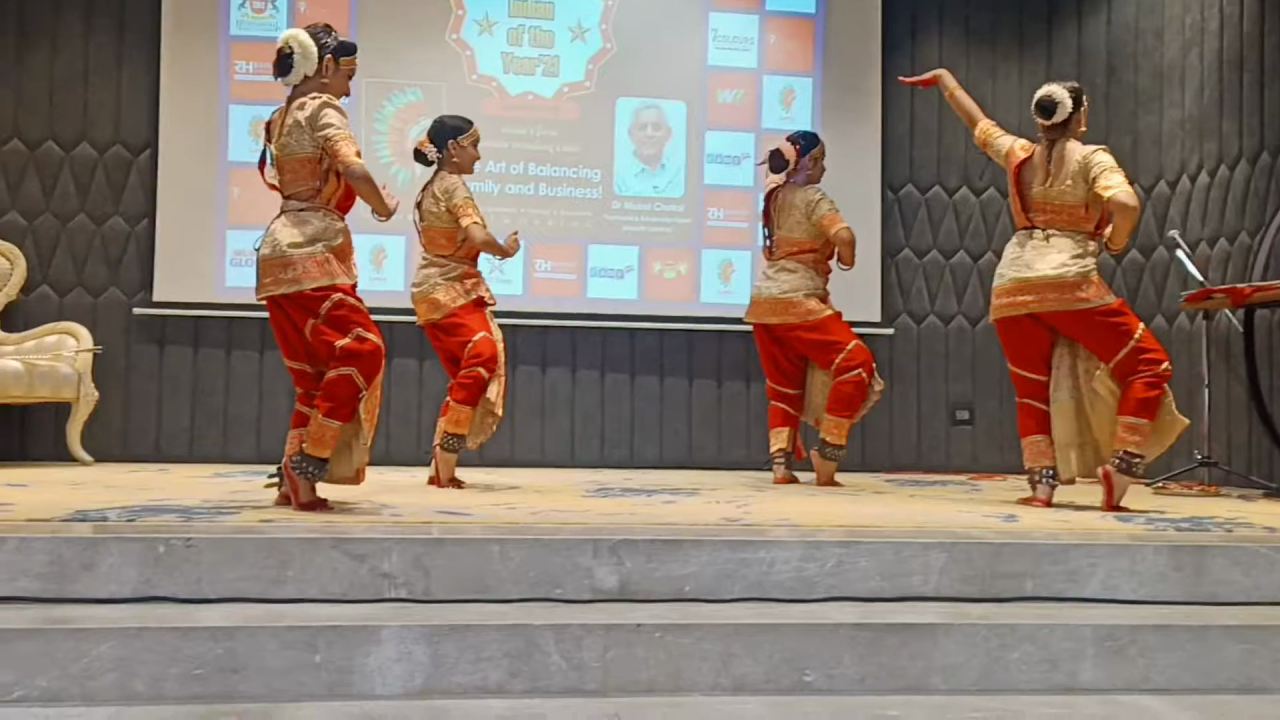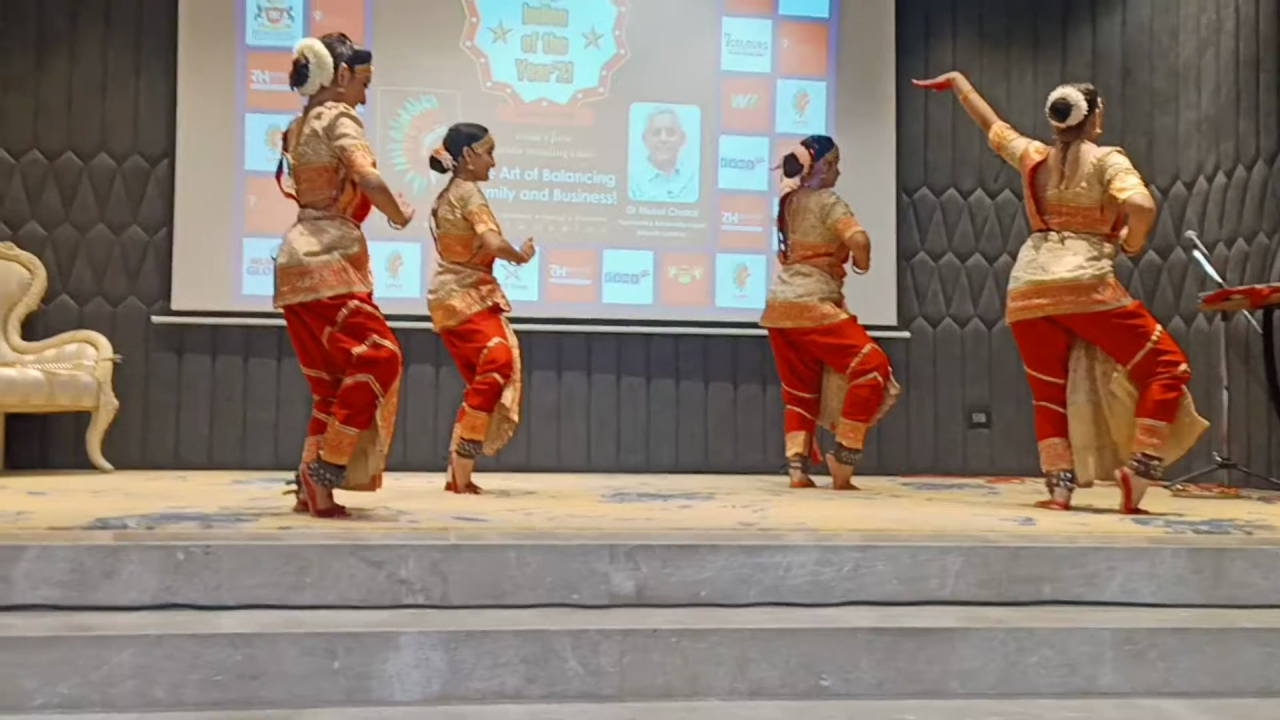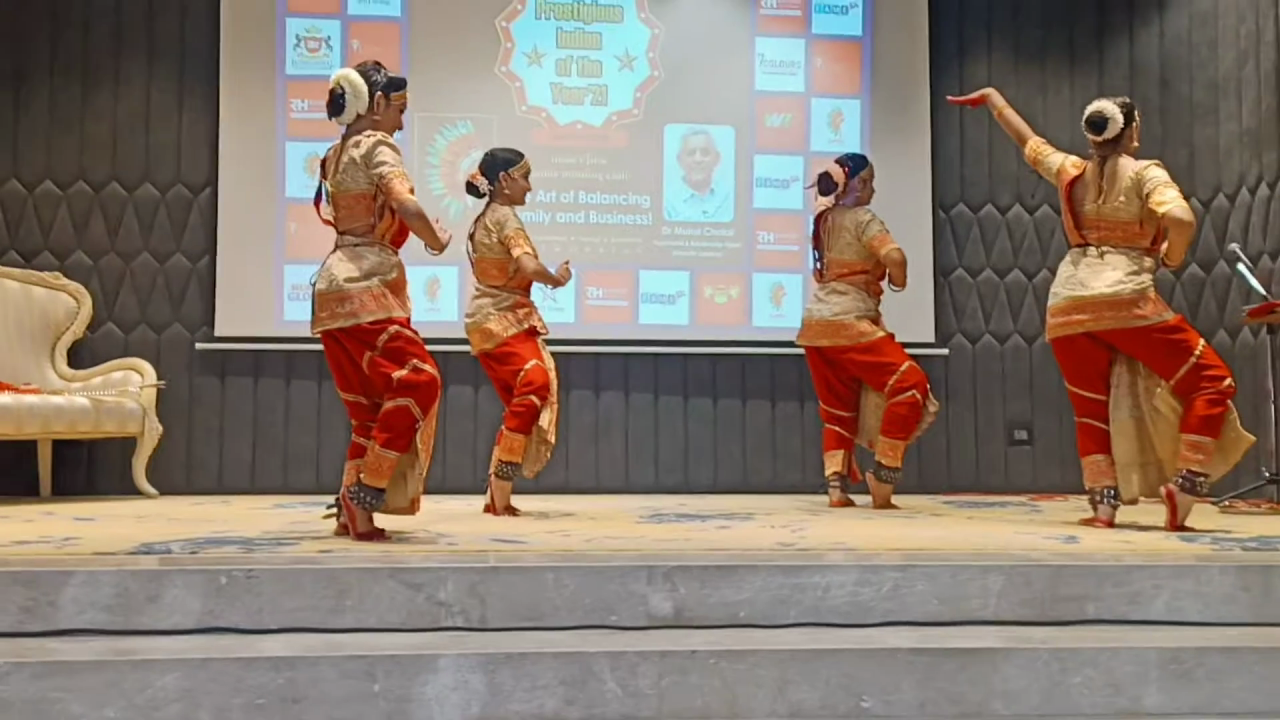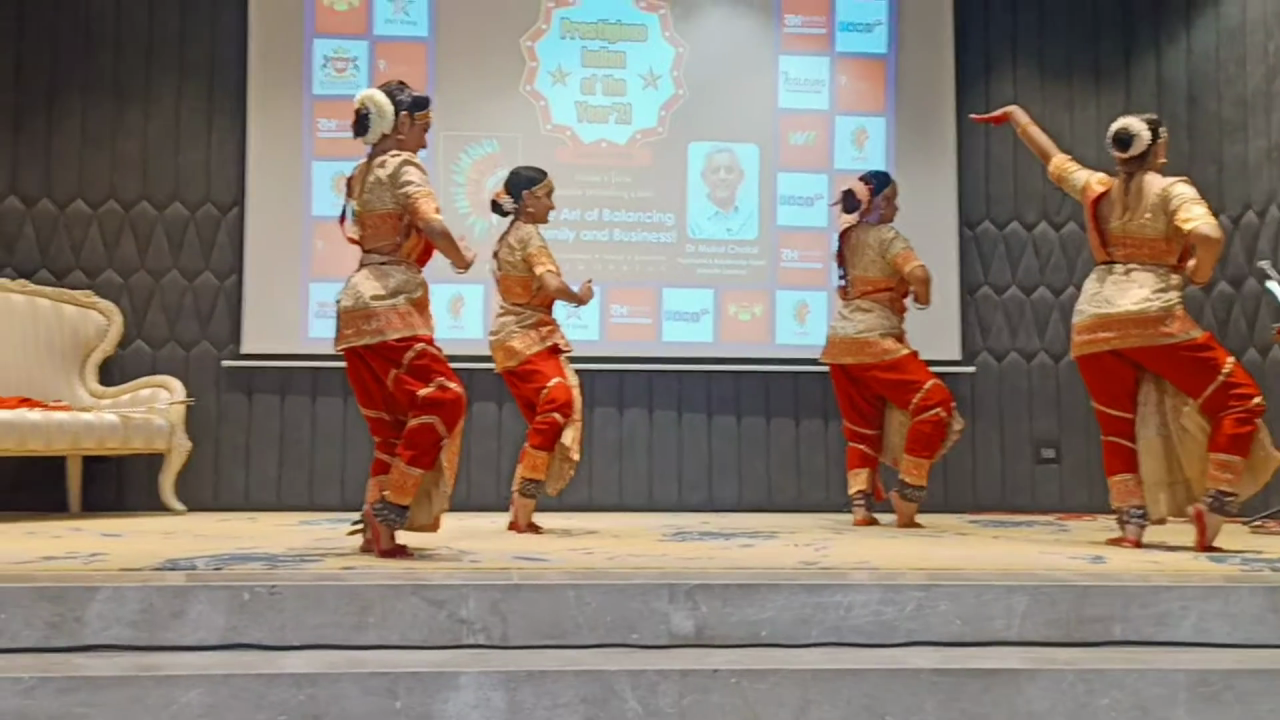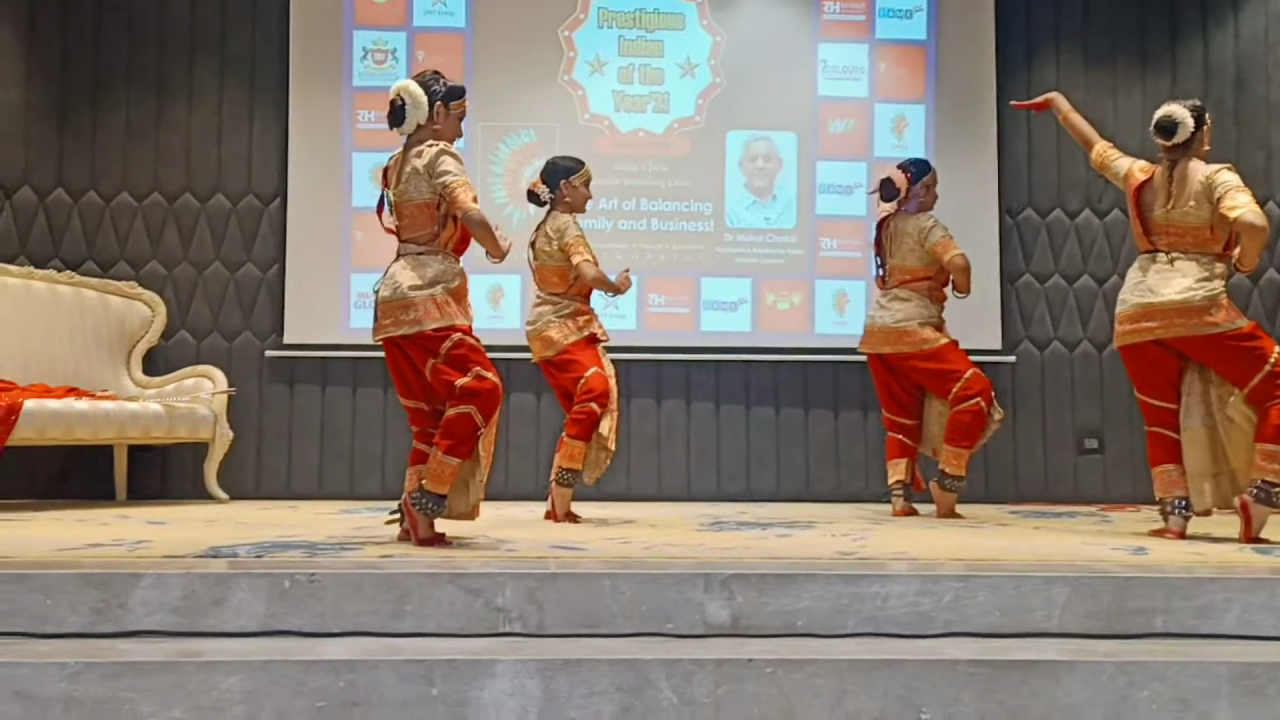
dt=0.2s
person 1, frame 1
left shoulder: (282, 117)
right shoulder: (322, 108)
right elbow: (352, 168)
right wrist: (384, 206)
left hip: (283, 252)
right hip: (311, 253)
left knee: (317, 372)
right knee: (360, 352)
left ankle: (294, 477)
right ankle: (305, 465)
person 1, frame 2
left shoulder: (300, 125)
right shoulder: (339, 118)
right elbow: (368, 178)
right wrist: (399, 214)
left hip: (300, 260)
right hip: (327, 261)
left knee: (334, 379)
right knee: (377, 359)
left ankle: (312, 485)
right ankle: (324, 471)
person 1, frame 3
left shoulder: (337, 153)
right shoulder: (377, 145)
right elbow: (406, 206)
right wrist: (437, 240)
left hip: (337, 286)
right hip: (365, 287)
left knee: (372, 404)
right knee: (417, 383)
left ankle: (352, 508)
right ankle: (364, 495)
person 1, frame 4
left shoulder: (362, 173)
right shoulder: (403, 165)
right elbow: (431, 224)
right wrist: (461, 259)
left hip: (360, 306)
right hip: (390, 306)
left knee: (394, 421)
right knee: (442, 400)
left ankle: (376, 523)
right ankle: (388, 512)
person 1, frame 5
left shoulder: (397, 163)
right shoulder: (439, 156)
right elbow: (470, 214)
right wrist: (497, 249)
left hip: (398, 295)
right hip: (427, 296)
left knee: (432, 411)
right knee: (479, 390)
left ankle: (414, 514)
right ankle: (426, 499)
person 2, frame 1
left shoulder: (1017, 154)
right shoulder: (1092, 158)
left elbow: (977, 121)
right elbow: (1127, 204)
left wrist: (942, 77)
right wrist: (1115, 241)
left hip: (1012, 287)
right hip: (1070, 283)
left knee: (1032, 390)
right knee: (1149, 366)
left ankle: (1042, 484)
right ankle: (1120, 465)
person 2, frame 2
left shoulder: (1032, 156)
right shoulder: (1107, 160)
left elbow: (990, 123)
right elbow: (1142, 206)
left wrist: (957, 81)
right wrist: (1131, 243)
left hip: (1027, 290)
right hip: (1086, 285)
left knee: (1049, 394)
right knee: (1167, 368)
left ankle: (1059, 487)
right ankle: (1139, 468)
person 2, frame 3
left shoulder: (1069, 171)
right shoulder: (1145, 173)
left elbow: (1026, 138)
right elbow: (1181, 219)
left wrist: (991, 96)
right wrist: (1172, 257)
left hip: (1067, 305)
right hip: (1126, 300)
left knee: (1091, 409)
right knee: (1212, 383)
left ankle: (1103, 504)
right ankle: (1184, 485)
person 2, frame 4
left shoulder: (1094, 188)
right shoulder: (1172, 190)
left elbow: (1050, 156)
right elbow: (1209, 236)
left wrist: (1015, 113)
right wrist: (1199, 274)
left hip: (1093, 324)
right hip: (1153, 318)
left knee: (1118, 428)
right knee: (1241, 401)
left ankle: (1131, 524)
right ankle: (1212, 505)
person 2, frame 5
left shoulder: (1137, 175)
right shoulder: (1216, 177)
left elbow: (1092, 143)
left wrist: (1056, 100)
left hip: (1135, 313)
right hip: (1197, 307)
left knee: (1162, 418)
left ankle: (1175, 515)
person 3, frame 1
left shoulder: (430, 187)
right shoulder: (453, 185)
right elbow: (479, 237)
right wrist: (506, 249)
left hip: (436, 291)
right hip: (450, 292)
left knee: (468, 372)
right knee: (481, 357)
left ankle: (442, 465)
right ankle: (445, 463)
person 3, frame 2
left shoulder: (446, 195)
right shoulder: (468, 192)
right elbow: (494, 244)
right wrist: (521, 256)
left hip: (453, 298)
right hip: (465, 297)
left knee: (484, 378)
right knee: (497, 363)
left ankle: (459, 471)
right ankle: (462, 468)
person 3, frame 3
left shoulder: (483, 219)
right shoulder: (504, 216)
right elbow: (530, 268)
right wrist: (558, 279)
left hip: (490, 321)
right hip: (503, 321)
left knee: (521, 401)
right knee: (534, 386)
left ankle: (498, 493)
right ankle: (501, 491)
person 3, frame 4
left shoulder: (508, 237)
right shoulder: (529, 235)
right elbow: (553, 285)
right wrist: (580, 297)
left hip: (515, 339)
right hip: (527, 339)
left knee: (546, 418)
right knee: (558, 403)
left ankle: (521, 511)
right ankle: (524, 509)
person 3, frame 5
left shoulder: (544, 227)
right shoulder: (565, 224)
right elbow: (590, 275)
right wrist: (617, 287)
left hip: (551, 329)
right hip: (564, 329)
left knee: (583, 407)
right knee: (595, 393)
left ankle: (558, 500)
right ankle: (561, 499)
person 4, frame 1
left shoulder: (775, 196)
right shoulder: (813, 196)
right elbow: (844, 236)
right wrist: (847, 259)
left hip: (764, 301)
right hip: (798, 300)
left knee: (784, 385)
right knee: (857, 364)
left ankle: (781, 466)
right ankle: (827, 459)
person 4, frame 2
left shoulder: (790, 201)
right shoulder: (827, 201)
right elbow: (859, 240)
right wrist: (862, 263)
left hip: (780, 304)
right hip: (813, 304)
left knee: (800, 389)
right knee: (872, 367)
left ankle: (797, 469)
right ankle: (843, 462)
person 4, frame 3
left shoulder: (825, 219)
right shoulder: (862, 219)
right elbow: (894, 257)
right wrist: (898, 280)
left hip: (816, 321)
right hip: (850, 322)
left knee: (838, 408)
right knee: (911, 385)
left ankle: (836, 488)
right ankle: (882, 481)
person 4, frame 4
left shoulder: (849, 237)
right shoulder: (886, 236)
right elbow: (919, 274)
right wrist: (922, 297)
left hip: (840, 340)
right hip: (873, 340)
left knee: (862, 426)
right knee: (935, 404)
left ankle: (861, 507)
right ankle: (907, 499)
person 4, frame 5
left shoulder: (887, 225)
right shoulder: (926, 224)
right elbow: (959, 263)
right wrist: (961, 287)
left hip: (878, 329)
right hip: (912, 329)
left knee: (901, 416)
right knee: (975, 393)
left ankle: (900, 498)
right ankle: (947, 490)
